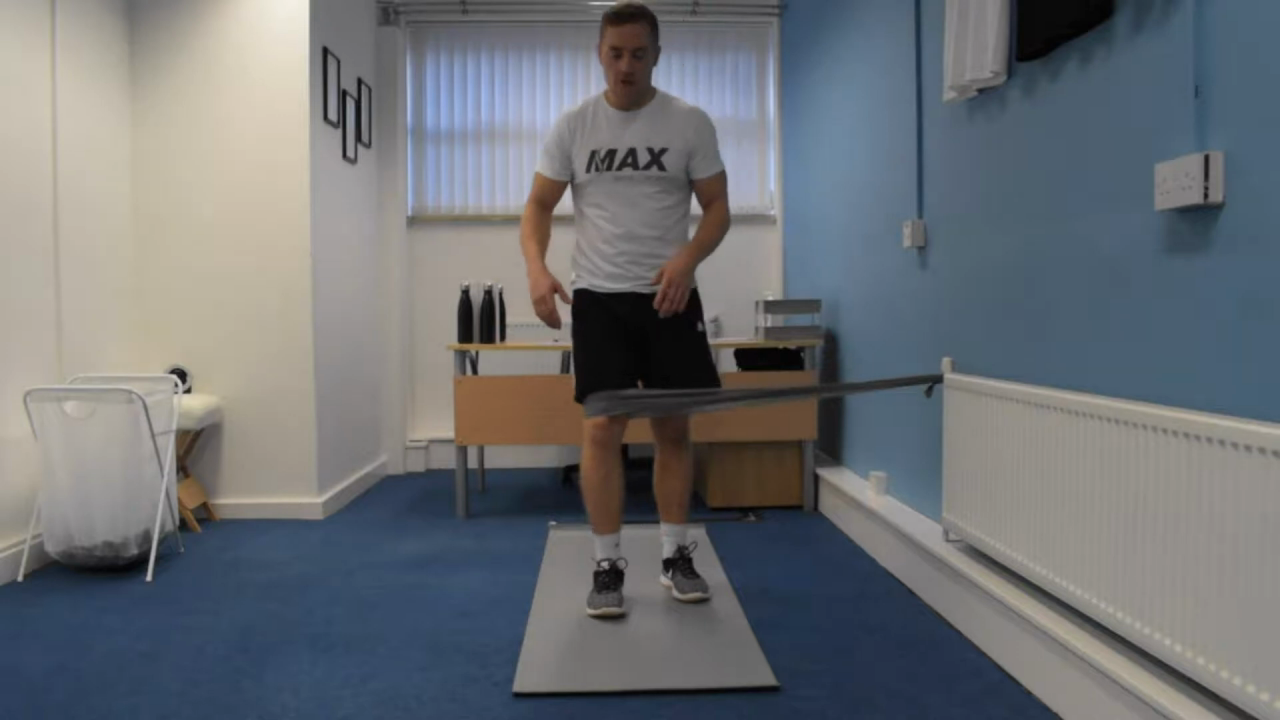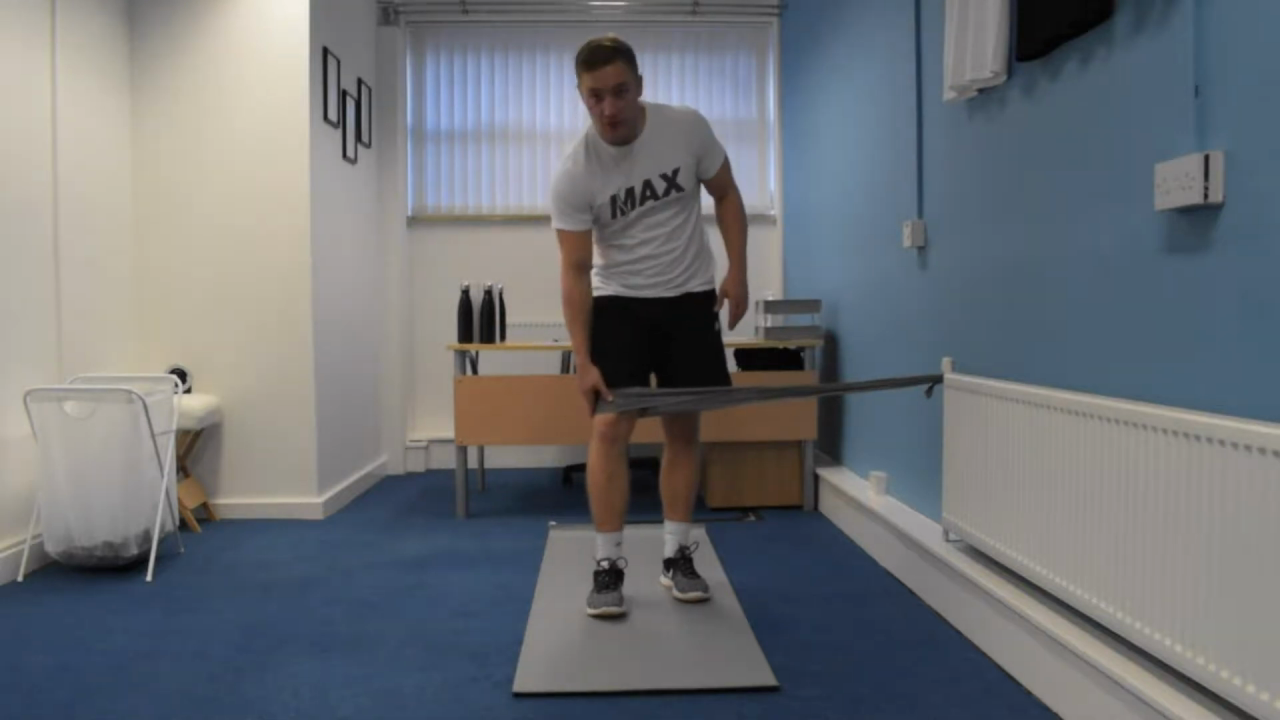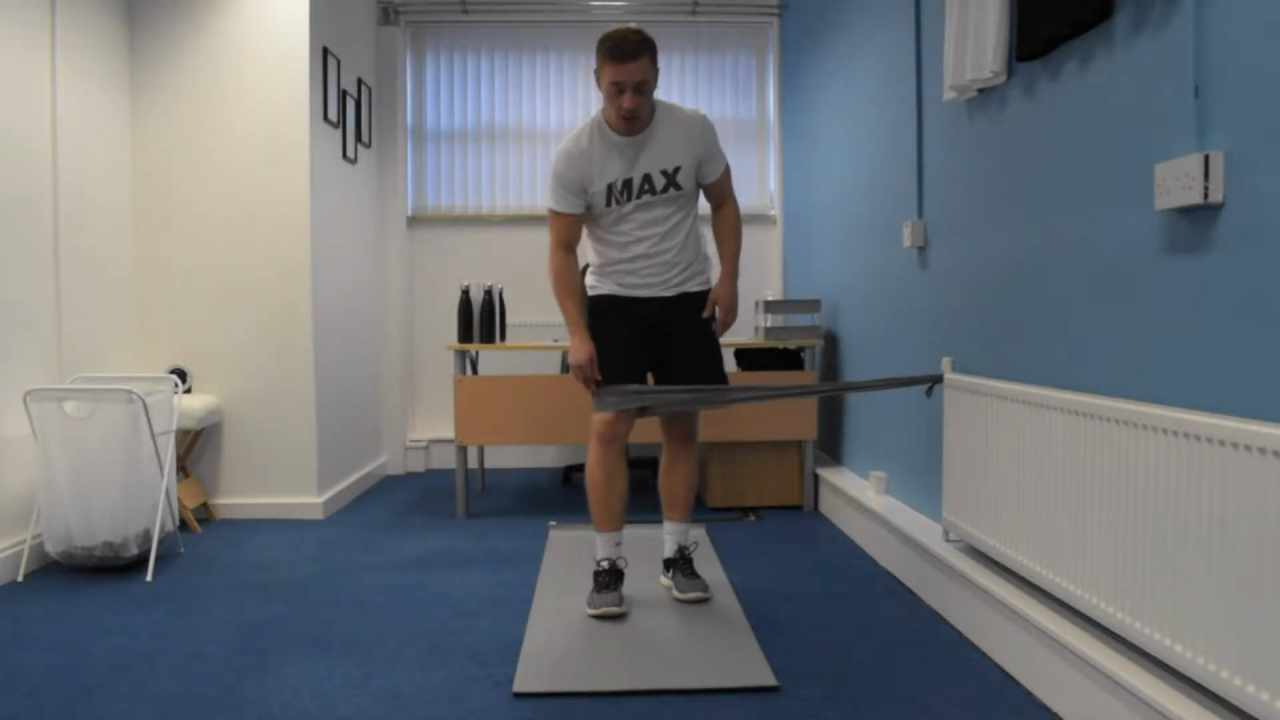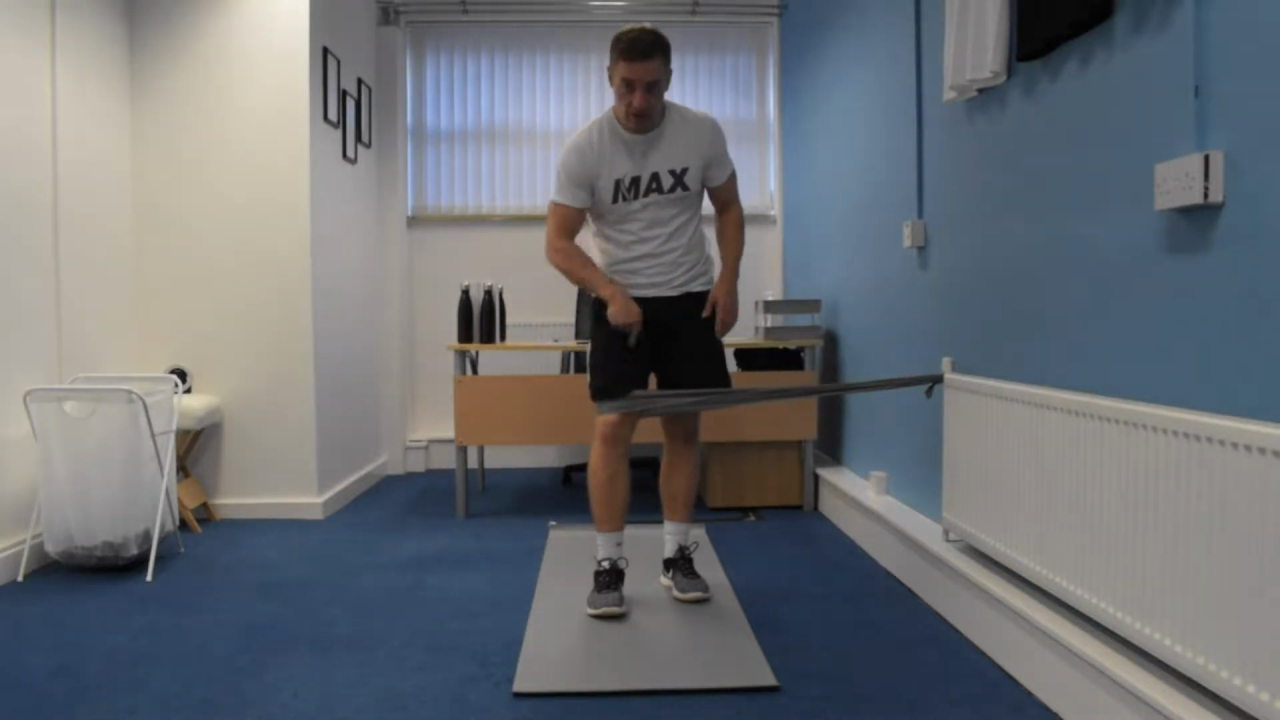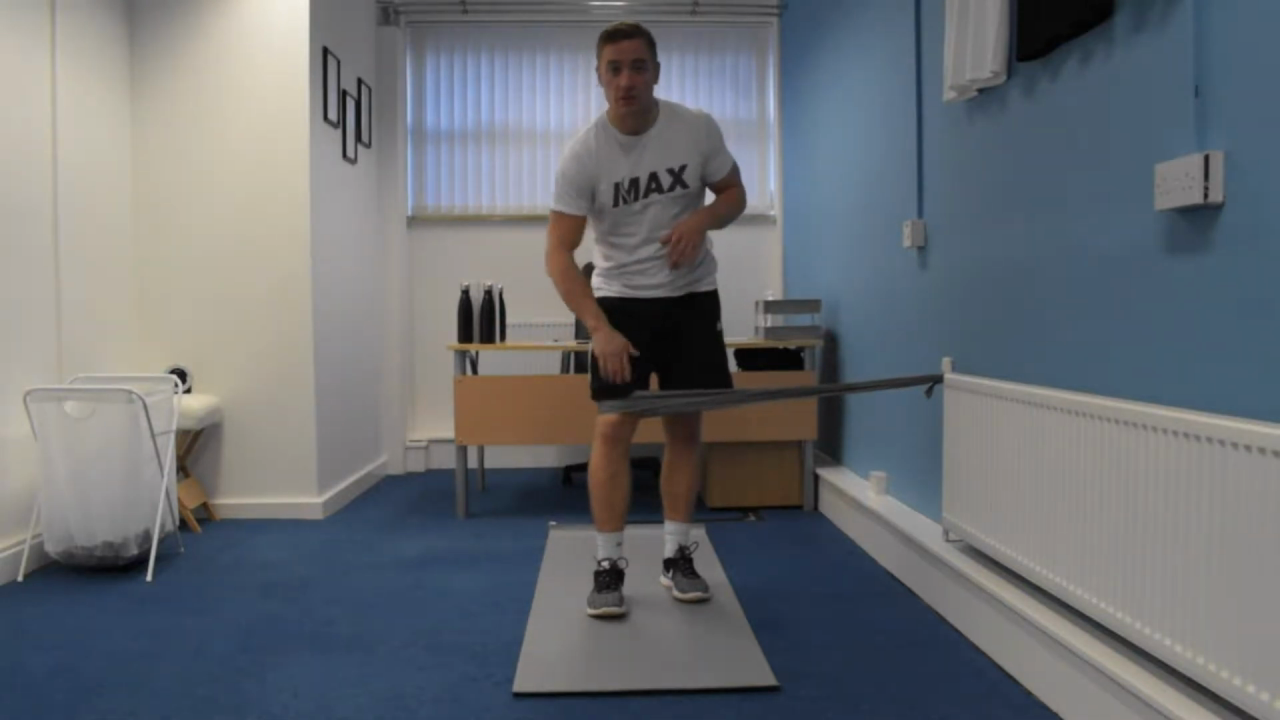
dt=1s
person 1, frame 1
left shoulder: (690, 123)
right shoulder: (572, 125)
left elbow: (717, 207)
right elbow: (539, 203)
left wrist: (687, 257)
right wrist: (537, 268)
left hip: (669, 297)
right hip: (599, 299)
left knee: (673, 430)
right knee: (602, 430)
left ankle: (676, 556)
right ankle: (607, 566)
person 1, frame 2
left shoulder: (687, 126)
right shoulder: (574, 173)
left elbow: (726, 195)
right elbow: (576, 271)
left wrist: (737, 270)
right wrist: (583, 359)
left hip: (690, 298)
right hip: (620, 303)
left knee: (683, 427)
right knee: (610, 426)
left ankle: (677, 555)
right ankle: (608, 565)
person 1, frame 3
left shoulder: (694, 129)
right shoulder: (575, 154)
left elbow: (724, 204)
right elbow: (563, 248)
left wrist: (728, 278)
right wrist: (577, 333)
left hip: (687, 299)
right hip: (615, 302)
left knee: (681, 428)
right knee: (609, 428)
left ankle: (677, 556)
right ankle: (608, 565)
person 1, frame 4
left shoulder: (703, 131)
right shoulder: (584, 148)
left elbow: (728, 207)
right elbow: (559, 242)
left wrist: (727, 278)
right wrist: (610, 295)
left hip: (691, 300)
right hip: (619, 303)
left knee: (683, 428)
right knee: (612, 429)
left ankle: (677, 556)
right ankle: (608, 566)
person 1, frame 5
left shoulder: (698, 128)
right shoulder: (582, 155)
left elbow: (734, 193)
right elbow: (559, 254)
left wrist: (701, 219)
right wrist: (598, 330)
left hip: (692, 298)
right hip: (622, 301)
left knee: (685, 428)
right knee: (613, 429)
left ankle: (677, 556)
right ankle: (608, 566)
